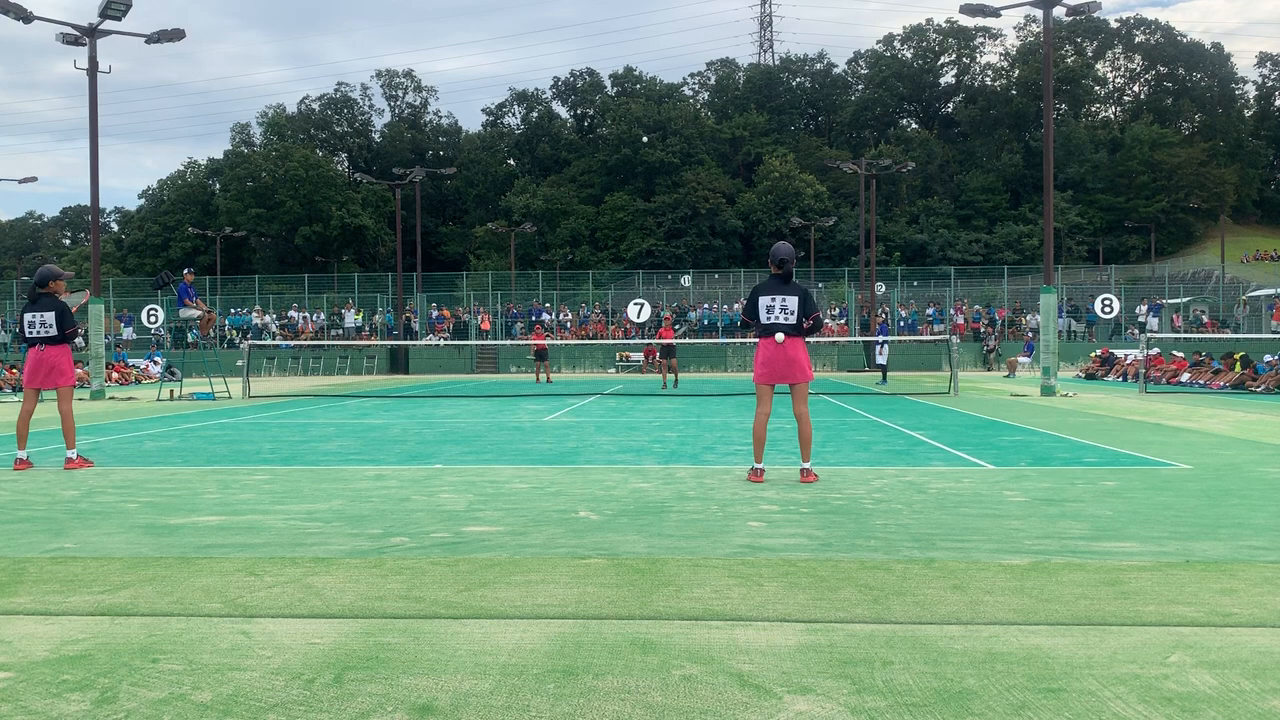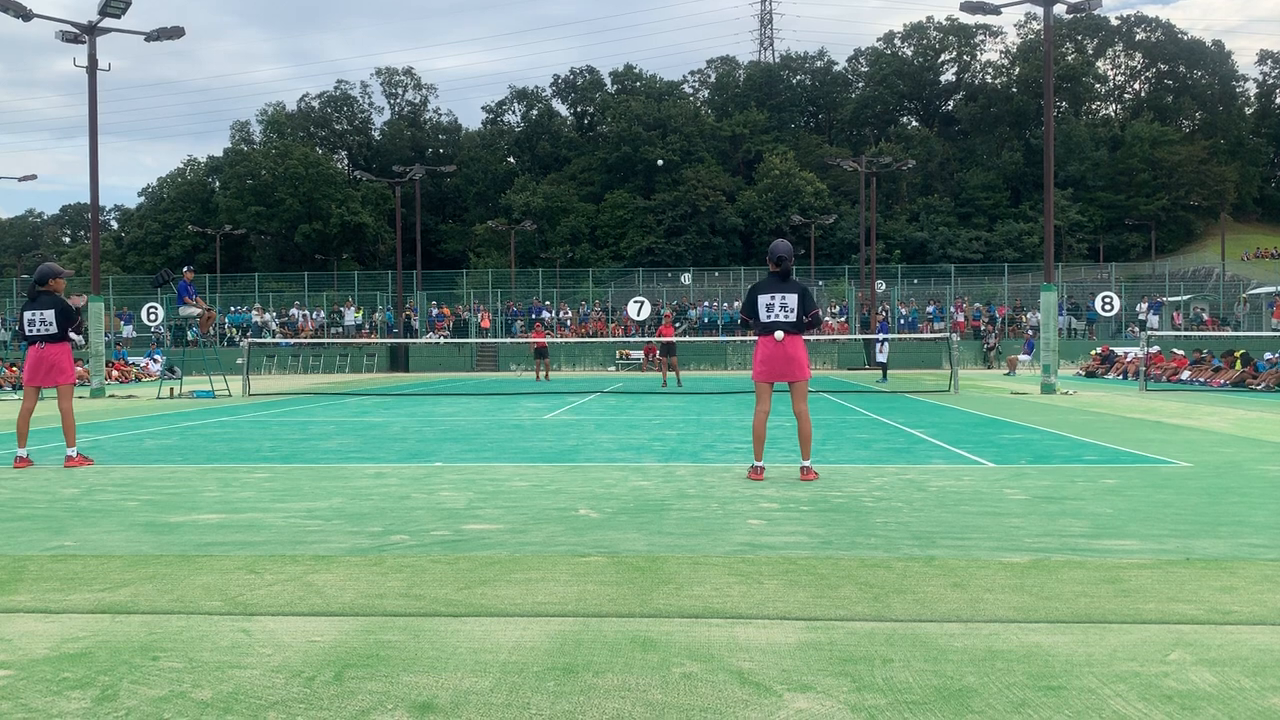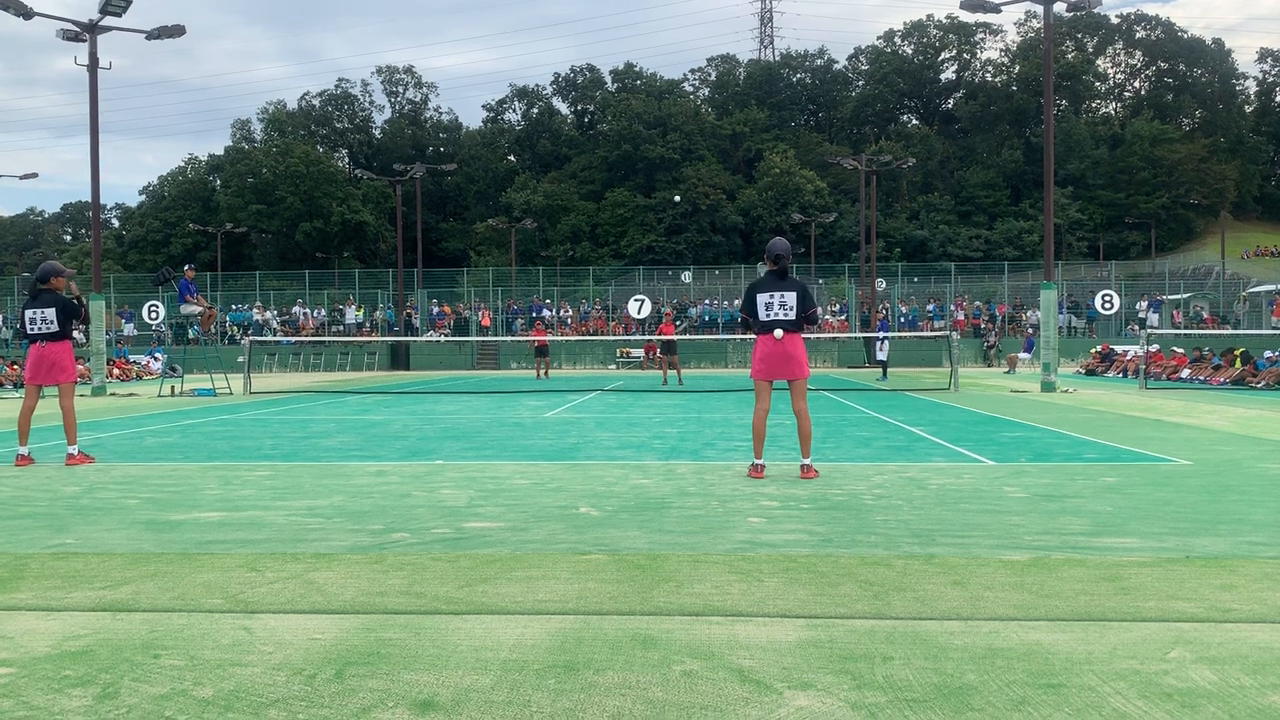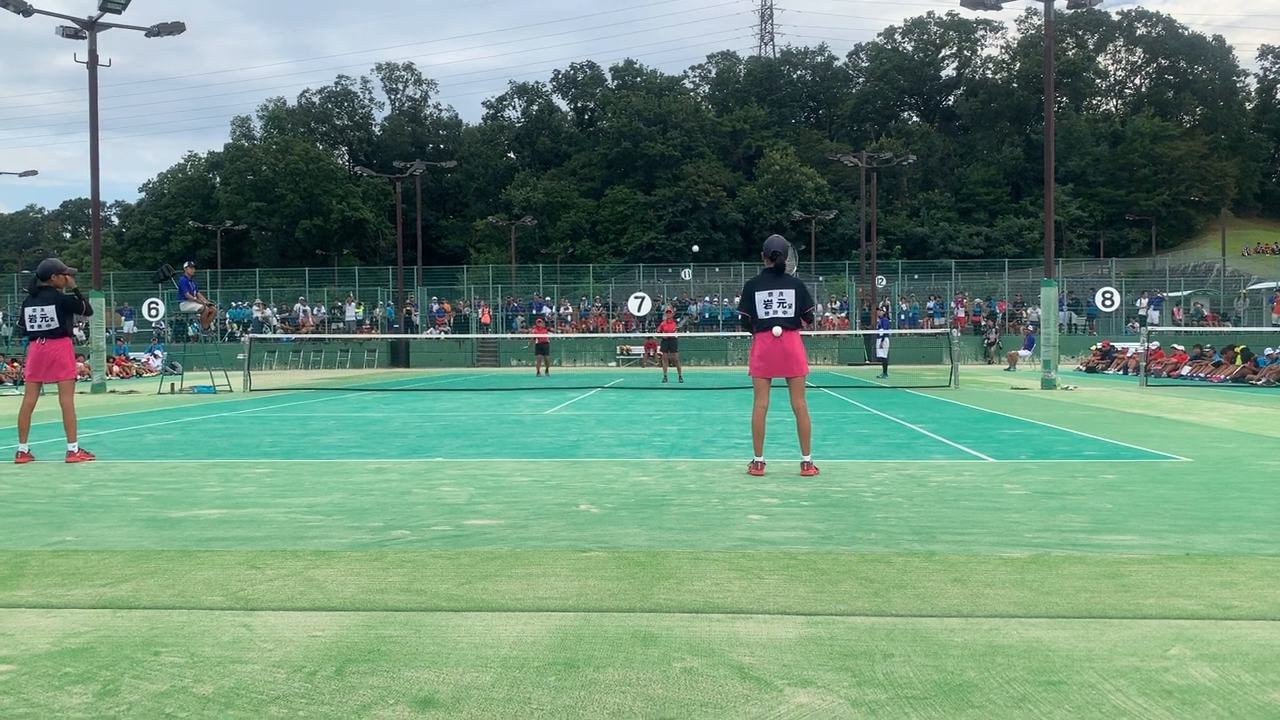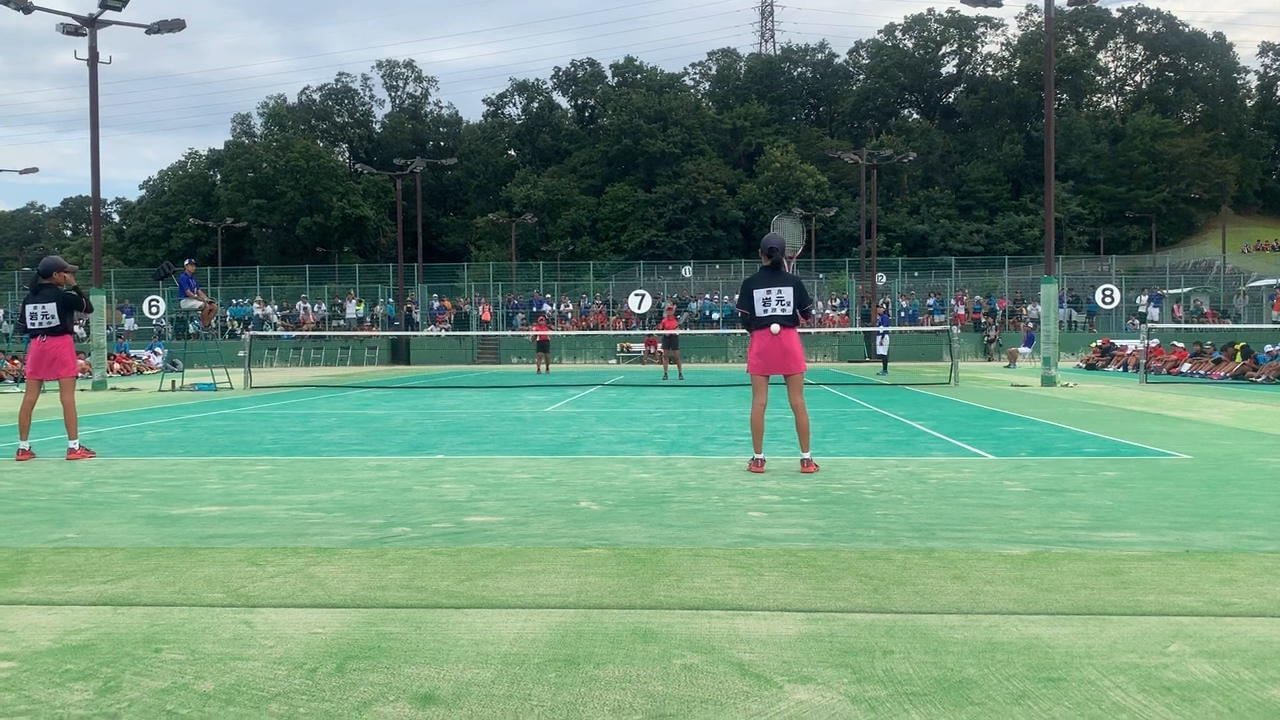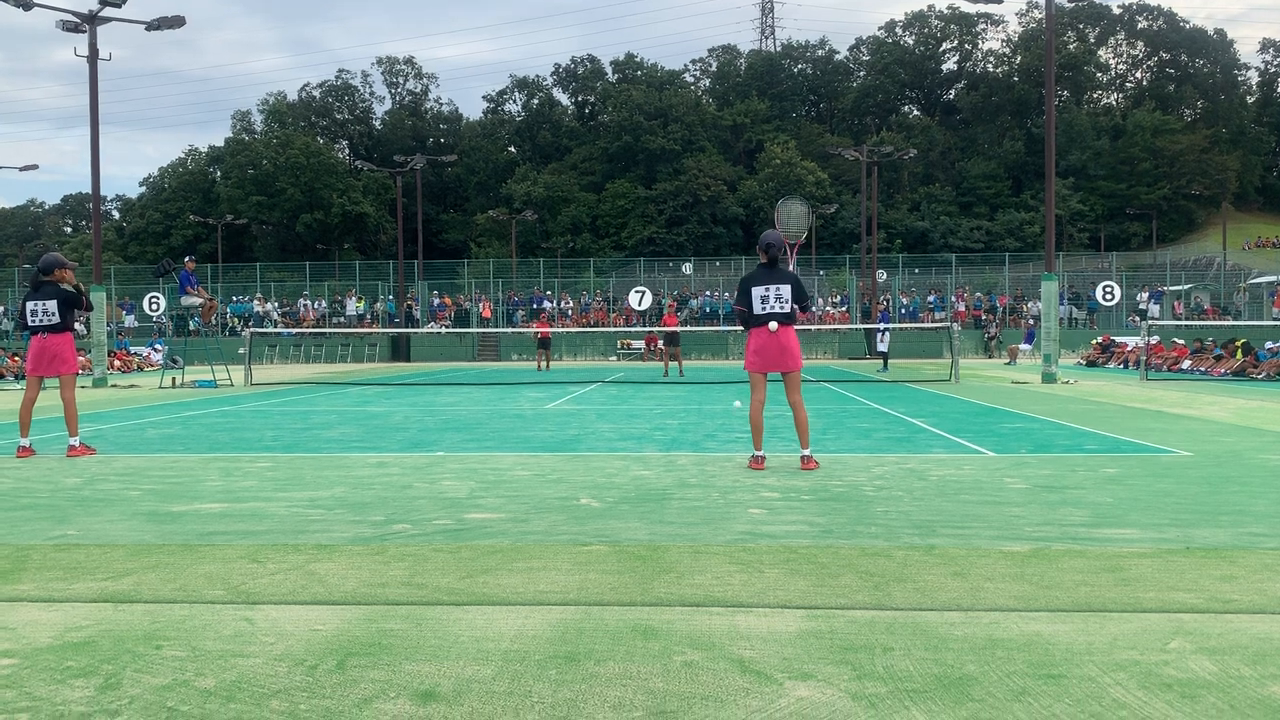
dt=0.1s
person 1, frame 1
left shoulder: (758, 290)
right shoulder: (801, 291)
left elbow: (745, 323)
right elbow: (817, 324)
right wrist: (800, 332)
left hip: (767, 351)
right hip: (794, 350)
left knee: (762, 412)
right knee: (801, 412)
left ankle: (757, 468)
right ankle: (806, 468)
person 1, frame 2
left shoulder: (757, 288)
right shoulder: (800, 288)
left elbow: (744, 322)
right elbow: (816, 321)
left hip: (766, 348)
right hip: (794, 348)
left knee: (761, 410)
right knee: (801, 410)
left ankle: (758, 466)
right ankle: (806, 467)
person 1, frame 3
left shoulder: (755, 287)
right shoulder: (798, 286)
left elbow: (745, 323)
right elbow: (813, 320)
left hip: (765, 347)
right hip: (793, 346)
left knee: (761, 408)
right knee: (800, 408)
left ankle: (758, 464)
right ankle: (806, 464)
person 1, frame 4
left shoulder: (752, 285)
right shoulder: (796, 284)
left elbow: (745, 322)
right elbow: (809, 318)
left hip: (763, 344)
right hip: (791, 344)
left knee: (760, 405)
right knee: (799, 405)
left ankle: (758, 461)
right ankle: (806, 462)
person 1, frame 5
left shoulder: (750, 283)
right shoulder: (793, 281)
left elbow: (744, 319)
right elbow: (807, 313)
left hip: (761, 343)
right hip: (789, 341)
left knee: (759, 403)
right knee: (798, 403)
left ankle: (758, 459)
right ankle: (806, 459)
person 1, frame 6
left shoulder: (748, 280)
right shoulder: (790, 278)
left elbow: (742, 317)
right elbow: (805, 307)
left hip: (759, 340)
right hip: (786, 338)
left knee: (757, 400)
right knee: (796, 400)
left ankle: (758, 456)
right ankle: (806, 455)
person 2, frame 1
left shoulder: (27, 307)
right shoulder: (59, 306)
left elbow: (24, 336)
right elbow: (71, 335)
right wrist: (72, 318)
left hip: (34, 354)
right hip: (58, 354)
left knee: (27, 407)
right knee: (65, 407)
left ankle: (21, 457)
right ankle: (71, 457)
person 2, frame 2
left shoulder: (27, 305)
right shoulder: (59, 303)
left elbow: (24, 334)
right elbow: (77, 329)
right wrist: (75, 309)
left hip: (35, 353)
right hip: (58, 352)
left knee: (27, 405)
right knee: (65, 405)
left ankle: (21, 455)
right ankle: (72, 455)
person 2, frame 3
left shoulder: (28, 303)
right shoulder: (61, 301)
left elbow: (24, 332)
right elbow: (85, 318)
right wrist: (76, 296)
left hip: (36, 351)
right hip: (59, 351)
left knee: (28, 403)
right knee: (67, 403)
left ankle: (22, 453)
right ankle: (73, 452)
person 2, frame 4
left shoulder: (28, 300)
right shoulder: (61, 298)
left elbow: (23, 329)
right elbow: (88, 311)
right wrist: (74, 289)
left hip: (36, 348)
right hip: (59, 348)
left knee: (28, 401)
right knee: (66, 400)
left ankle: (22, 450)
right ankle: (73, 450)
person 2, frame 5
left shoulder: (29, 298)
right shoulder: (62, 296)
left elbow: (24, 327)
right elbow: (88, 308)
right wrist: (74, 286)
left hip: (36, 345)
right hip: (60, 345)
left knee: (29, 398)
right knee: (67, 398)
left ankle: (23, 448)
right ankle: (74, 447)
person 2, frame 6
left shoulder: (30, 295)
right shoulder: (62, 293)
left elbow: (24, 324)
right elbow: (88, 307)
right wrist: (74, 285)
left hip: (37, 343)
right hip: (61, 342)
left knee: (30, 395)
right knee: (68, 395)
left ankle: (23, 445)
right ankle: (74, 444)
